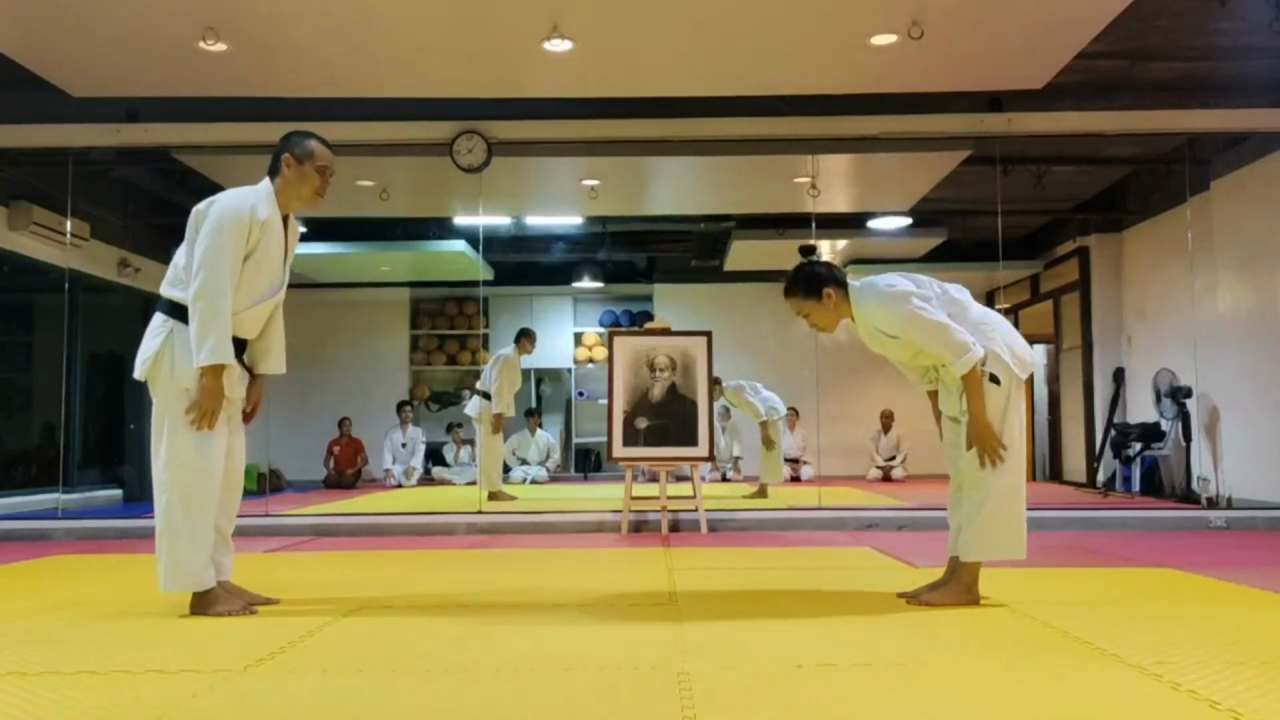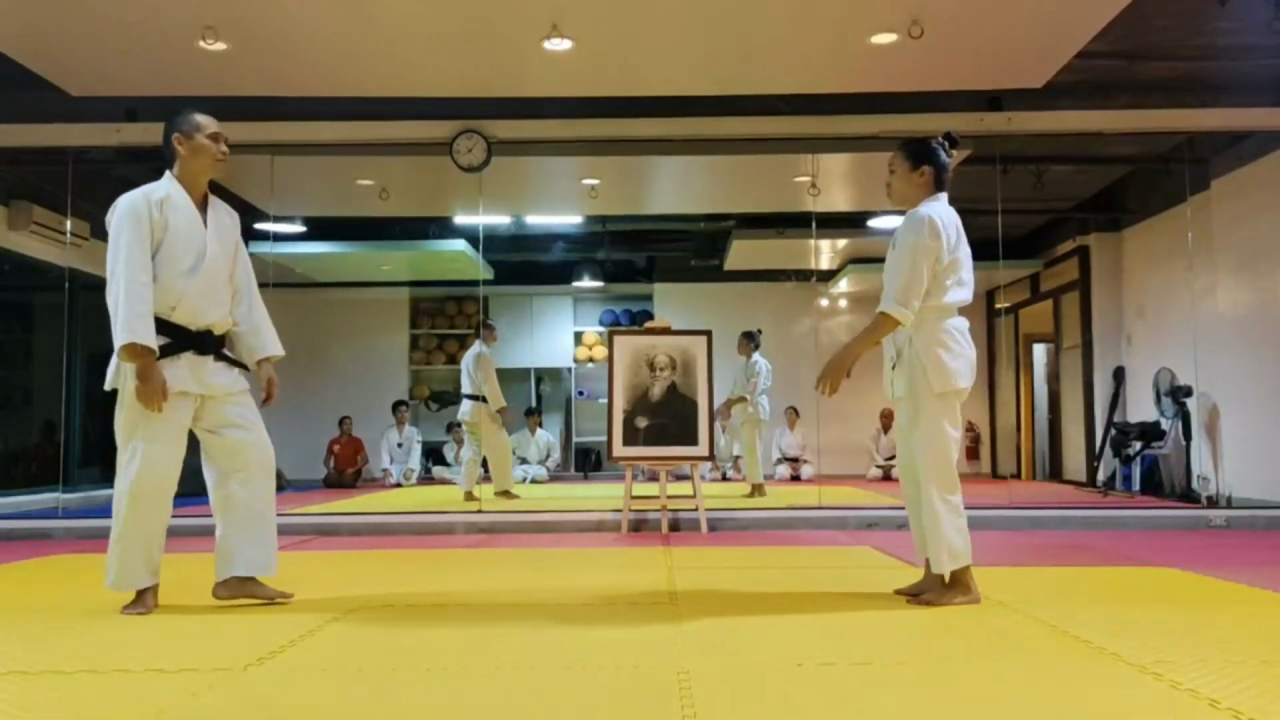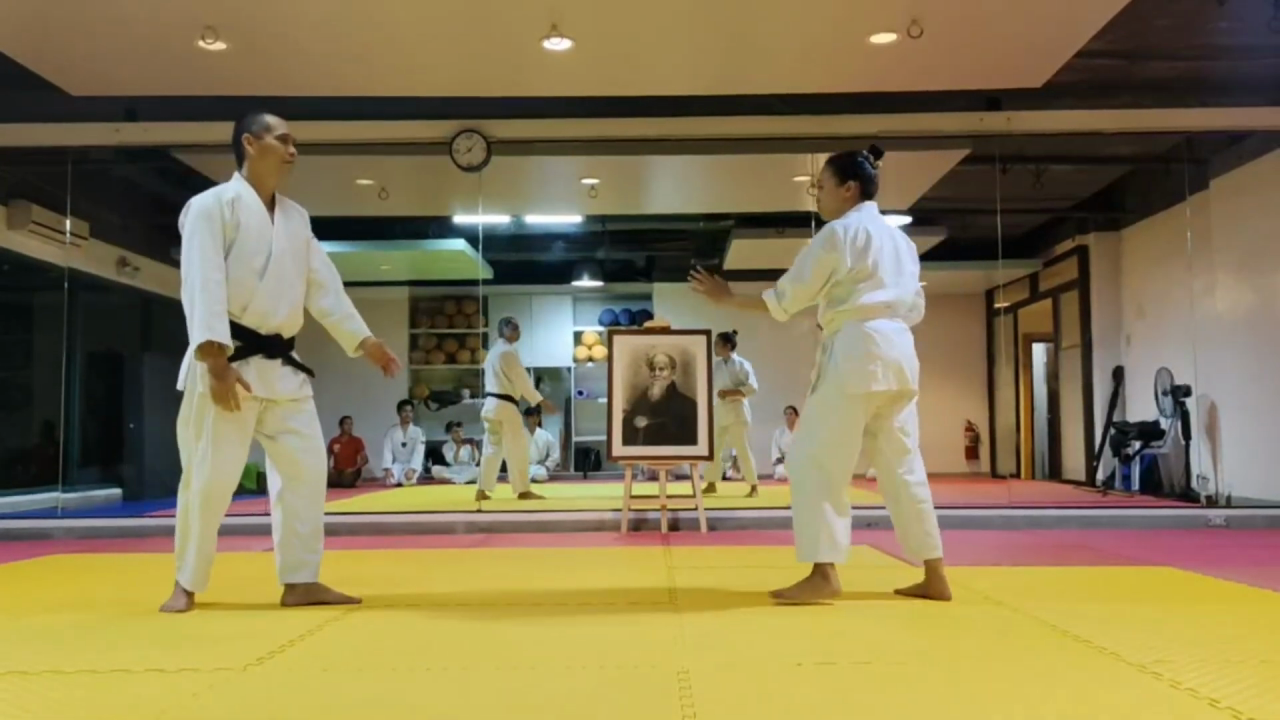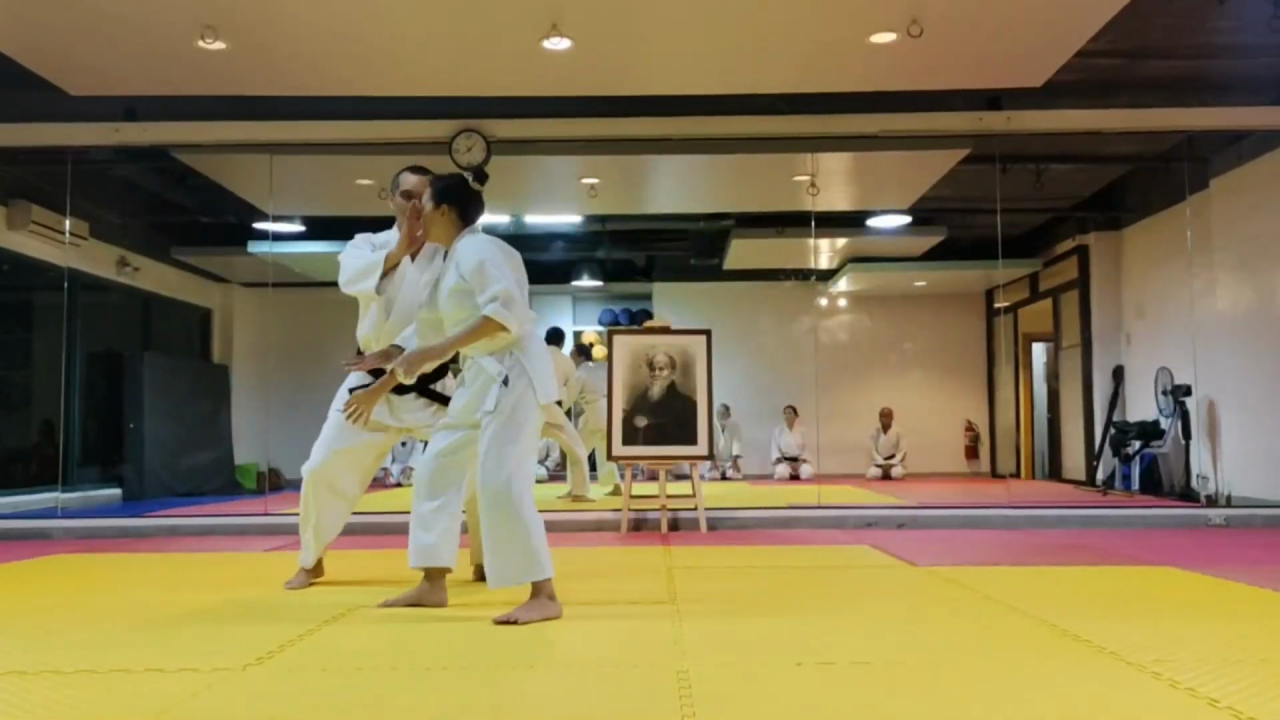
dt=1s
person 1, frame 1
left shoulder: (288, 228)
right shoulder: (234, 210)
right elbow: (209, 295)
left wrist: (259, 376)
right wrist: (212, 376)
left hip: (225, 354)
right hip: (186, 346)
left knee: (226, 470)
right knee: (192, 467)
left ankle: (217, 578)
right ankle: (200, 588)
person 1, frame 2
left shoulder: (226, 217)
right shoulder: (140, 204)
left elbow: (244, 292)
right elbow: (128, 286)
left wrist: (263, 359)
right wrist: (144, 360)
left hip: (216, 361)
right hip: (162, 357)
left knee: (252, 456)
right knee: (149, 473)
left ankle: (239, 572)
right ankle: (142, 586)
person 1, frame 3
left shoulder: (296, 217)
right shoulder: (212, 206)
left elbow: (323, 286)
right elbow: (203, 286)
left wrist: (365, 341)
right wrist: (217, 359)
left hip: (281, 364)
right hip: (229, 361)
left knee: (304, 466)
right knee: (210, 474)
left ankle: (300, 580)
right ankle: (187, 583)
person 1, frame 4
right shoulder: (366, 245)
right elbow: (354, 280)
left wrist: (392, 353)
right wrist: (400, 249)
left hip: (430, 389)
right hip: (369, 381)
right knee: (324, 469)
right ankle: (312, 559)
person 2, frame 1
left shoulder: (884, 302)
right shoulder: (864, 314)
left elbow: (963, 351)
right elbow: (922, 368)
left wrist: (979, 422)
right wrist: (946, 425)
left hip: (989, 357)
right hip: (963, 368)
left knee: (986, 467)
right knee: (964, 471)
left ankle: (965, 582)
right ankle: (957, 574)
person 2, frame 2
left shoulder: (924, 219)
right shoulder: (942, 220)
left elbow: (901, 306)
left wrist: (848, 354)
right wrist: (855, 350)
left hip: (928, 354)
right hip: (933, 351)
left knee: (931, 468)
right knee: (919, 467)
left ankle: (960, 580)
right ankle: (936, 574)
person 2, frame 3
left shoulder: (841, 232)
right shoulder: (898, 238)
left elbow: (787, 298)
right elbow: (913, 309)
left wrist: (727, 297)
left hip: (857, 352)
right hip: (898, 350)
left knee: (814, 459)
right knee: (902, 465)
left ankle: (822, 573)
right ankle: (934, 576)
person 2, frame 4
left shoulder: (482, 250)
right shoulder: (450, 267)
left elbow: (505, 311)
right elbow: (425, 336)
left wrist: (443, 349)
right wrist: (381, 387)
left hip: (515, 372)
right hip: (480, 378)
left knee: (500, 480)
right knee: (438, 469)
left ankle: (544, 596)
right ankle: (432, 584)
